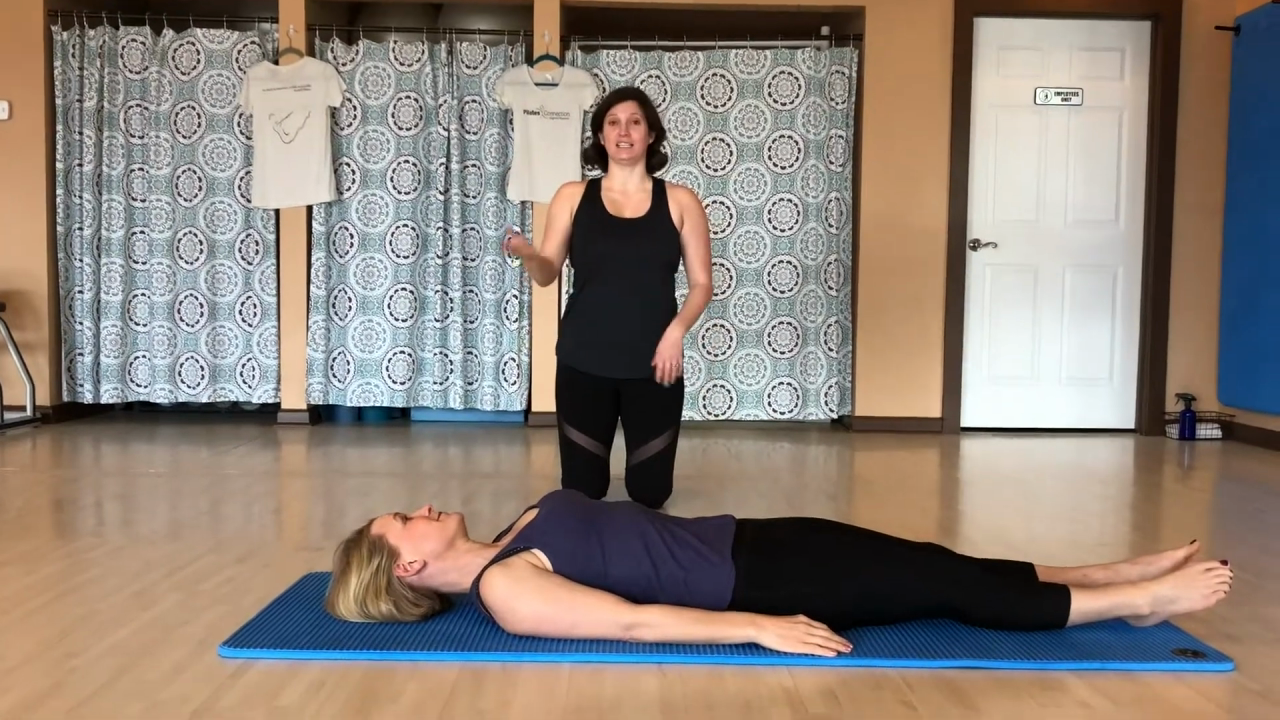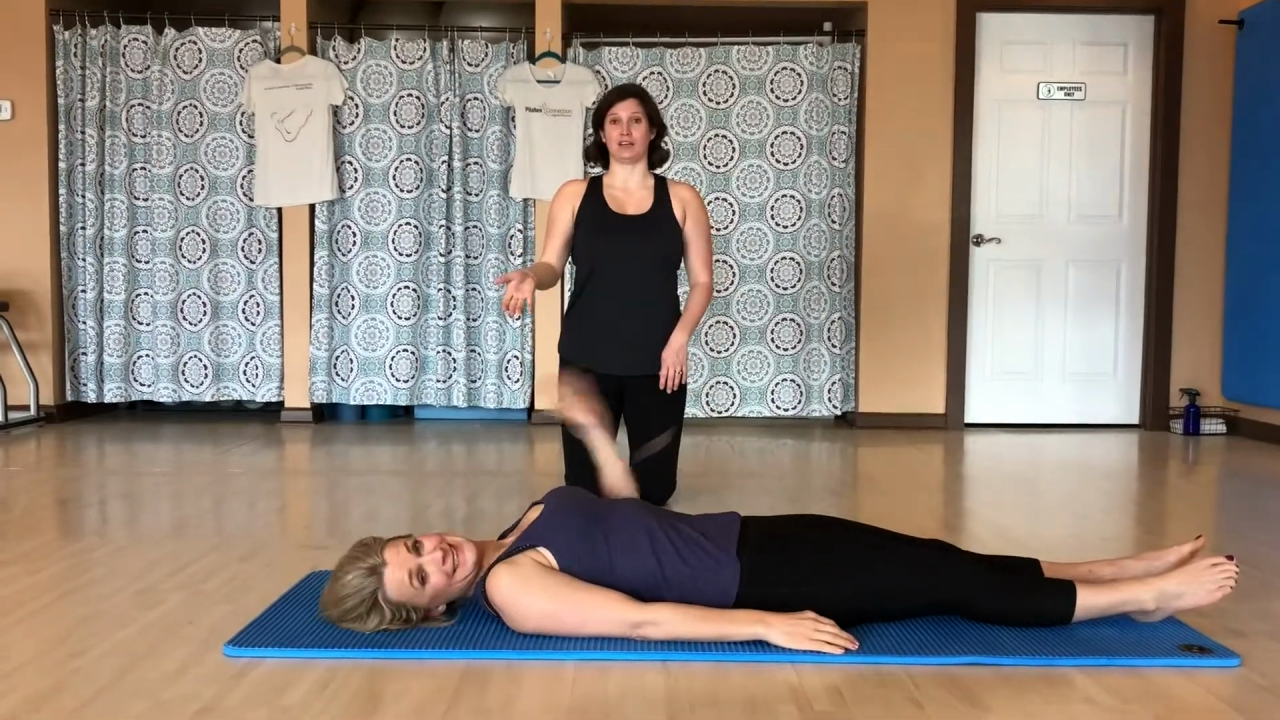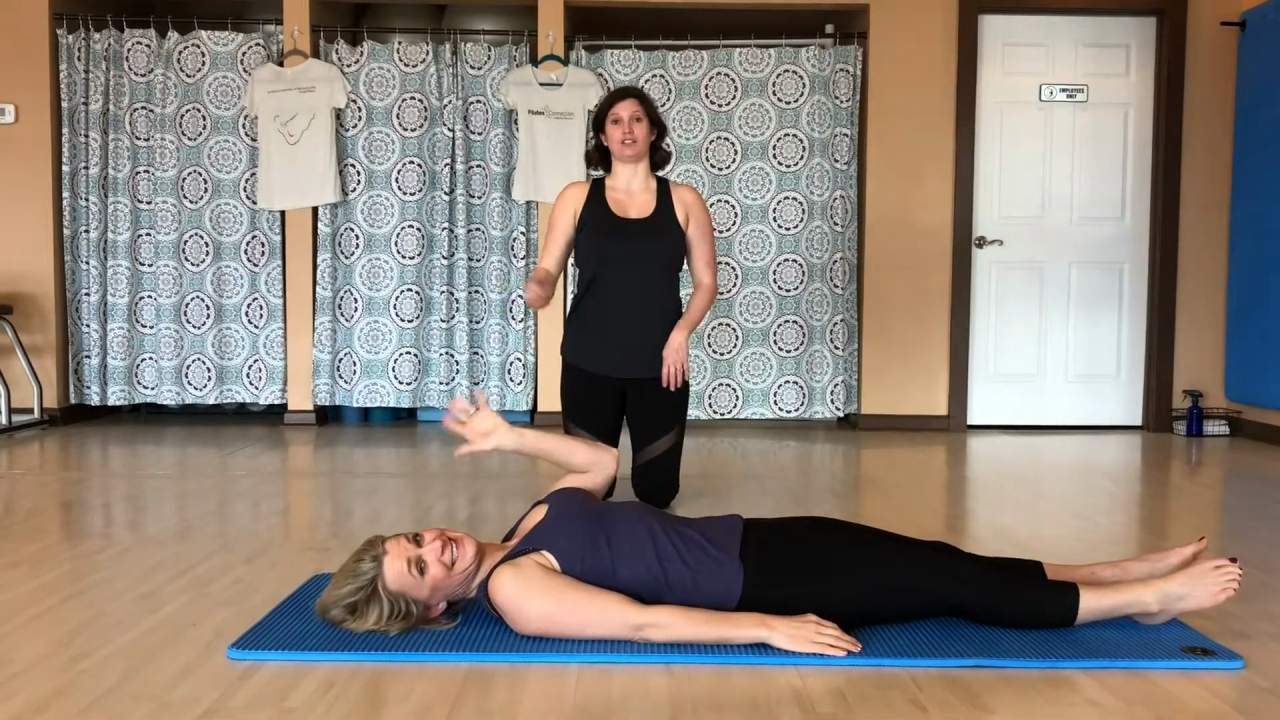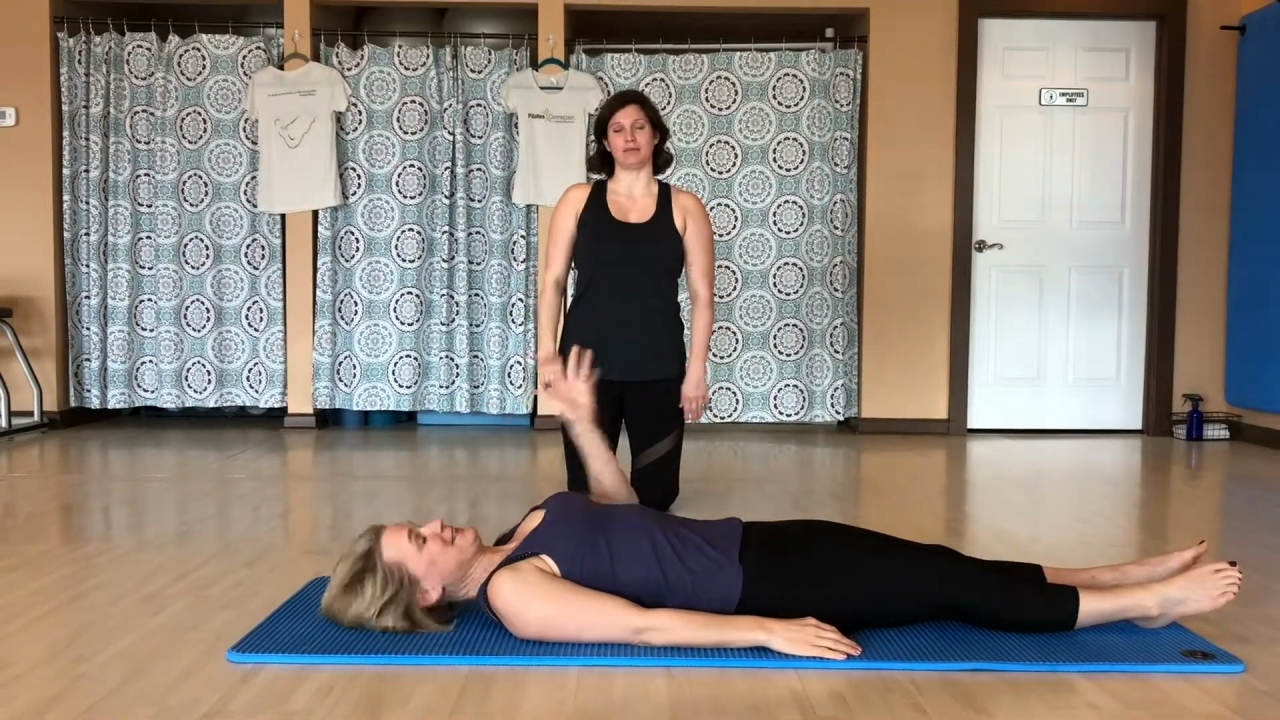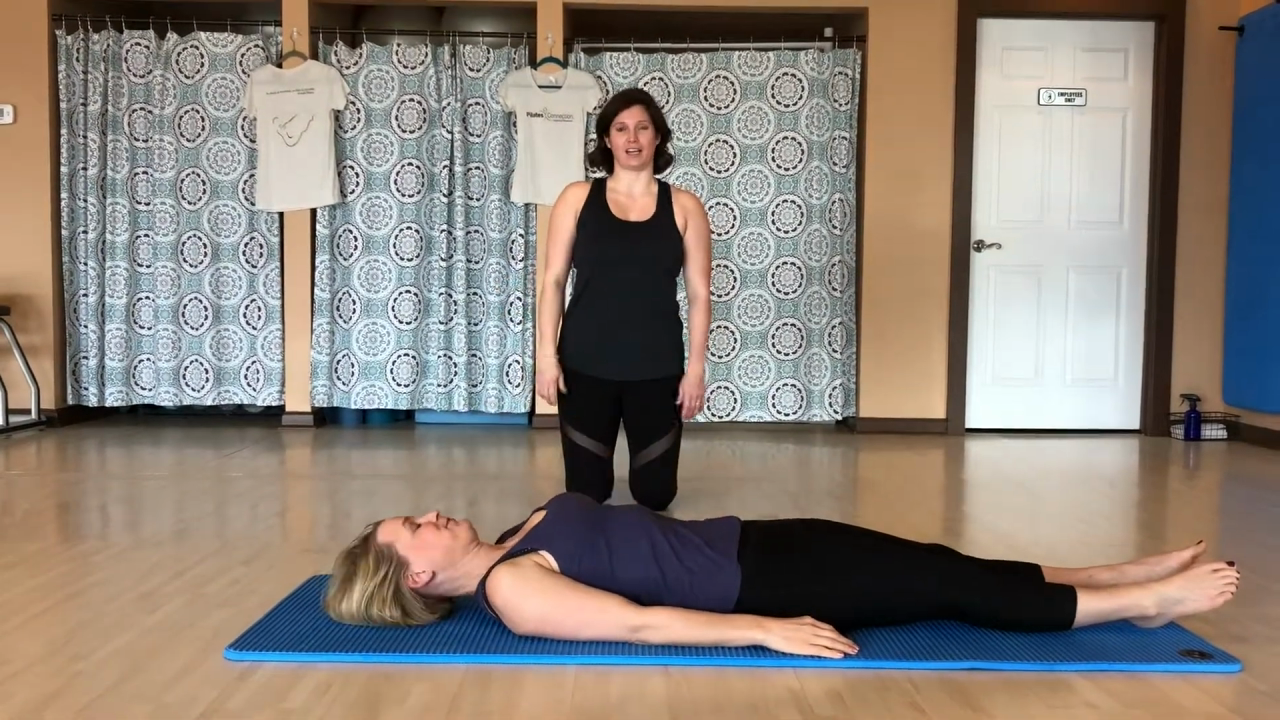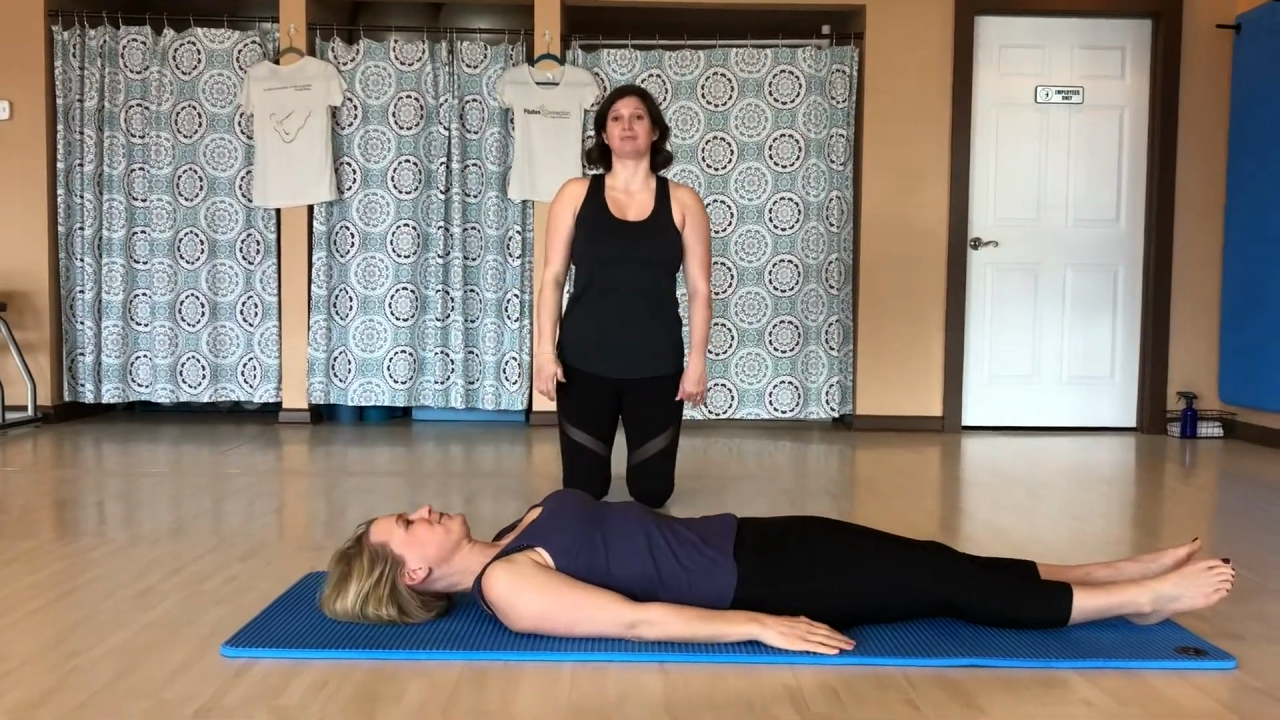
dt=0.4s
person 1, frame 1
left shoulder: (510, 545)
right shoulder: (506, 594)
right elbow: (633, 621)
right wrist: (760, 628)
left hip: (741, 542)
right hip: (743, 584)
left knee: (937, 563)
right knee: (947, 591)
left ankle: (1131, 576)
right ankle: (1140, 601)
person 1, frame 2
left shoulder: (520, 533)
right shoulder: (515, 595)
left elbow: (624, 501)
right elbow: (643, 619)
left wrist: (588, 420)
right wrist: (767, 623)
left hip: (749, 539)
right hip: (750, 581)
left knee: (944, 558)
right knee: (953, 589)
left ankle: (1137, 570)
right ankle: (1141, 596)
person 1, frame 3
left shoulder: (528, 528)
right shoulder: (518, 595)
left elbow: (604, 459)
right elbow: (645, 622)
left wrist: (509, 432)
right wrist: (771, 628)
left hip: (752, 542)
right hip: (752, 587)
left knee: (947, 560)
right knee: (957, 591)
left ankle: (1142, 573)
right ankle: (1149, 598)
person 1, frame 4
left shoulder: (523, 534)
right shoulder: (515, 598)
left elbow: (616, 508)
right elbow: (643, 625)
left wrist: (582, 422)
right wrist: (770, 632)
left hip: (752, 544)
right hip: (750, 587)
left knee: (949, 568)
right knee: (960, 596)
left ankle: (1140, 577)
right ankle: (1144, 603)
person 1, frame 5
left shoulder: (520, 544)
right shoulder: (512, 593)
right elbow: (639, 622)
right wrist: (767, 632)
left hip: (746, 543)
right hip: (747, 586)
left knee: (943, 565)
right knee: (953, 592)
left ankle: (1135, 579)
right ankle: (1143, 602)
person 1, frame 6
left shoulder: (518, 540)
right shoulder: (509, 591)
right elbow: (636, 619)
right wrist: (763, 627)
left hip: (744, 539)
right hip: (745, 581)
left knee: (939, 563)
right knee: (949, 590)
left ankle: (1135, 575)
right ankle: (1139, 600)
person 2, frame 1
left shoulder: (680, 201)
right shoulder: (572, 196)
left elbow: (701, 283)
right elbow: (548, 269)
left wrist: (676, 329)
right wrist: (528, 256)
left hip: (652, 364)
right hip: (583, 362)
left knee: (650, 491)
right knee: (582, 489)
person 2, frame 2
left shoulder: (682, 198)
right shoulder: (574, 195)
left elbow: (702, 281)
right elbow: (551, 266)
left wrist: (681, 336)
right wrist: (529, 276)
left hip: (656, 363)
right hip: (586, 360)
left knee: (655, 490)
right knee: (585, 485)
person 2, frame 3
left shoulder: (684, 200)
right shoulder: (578, 197)
left elbow: (706, 281)
right elbow: (549, 267)
left wrist: (681, 335)
right wrist: (537, 287)
left hip: (658, 365)
right hip: (590, 363)
left knee: (657, 491)
person 2, frame 4
left shoulder: (684, 207)
right shoulder: (578, 199)
left elbow: (702, 293)
right elbow: (553, 280)
left wrist: (696, 369)
right wrist: (546, 351)
left hip: (658, 369)
left knee: (656, 497)
right knee: (587, 492)
person 2, frame 5
left shoulder: (684, 206)
right shoulder: (577, 197)
left elbow: (699, 292)
right elbow: (553, 280)
left wrist: (696, 366)
right wrist: (547, 354)
left hip: (657, 368)
right hip: (586, 365)
left knee: (655, 495)
right knee: (586, 492)
person 2, frame 6
left shoulder: (683, 201)
right shoulder: (576, 194)
left elbow: (699, 287)
right elbow: (553, 277)
left wrist: (696, 362)
right wrist: (545, 351)
left hip: (657, 366)
right hip: (585, 362)
left knee: (651, 491)
right knee: (583, 489)
